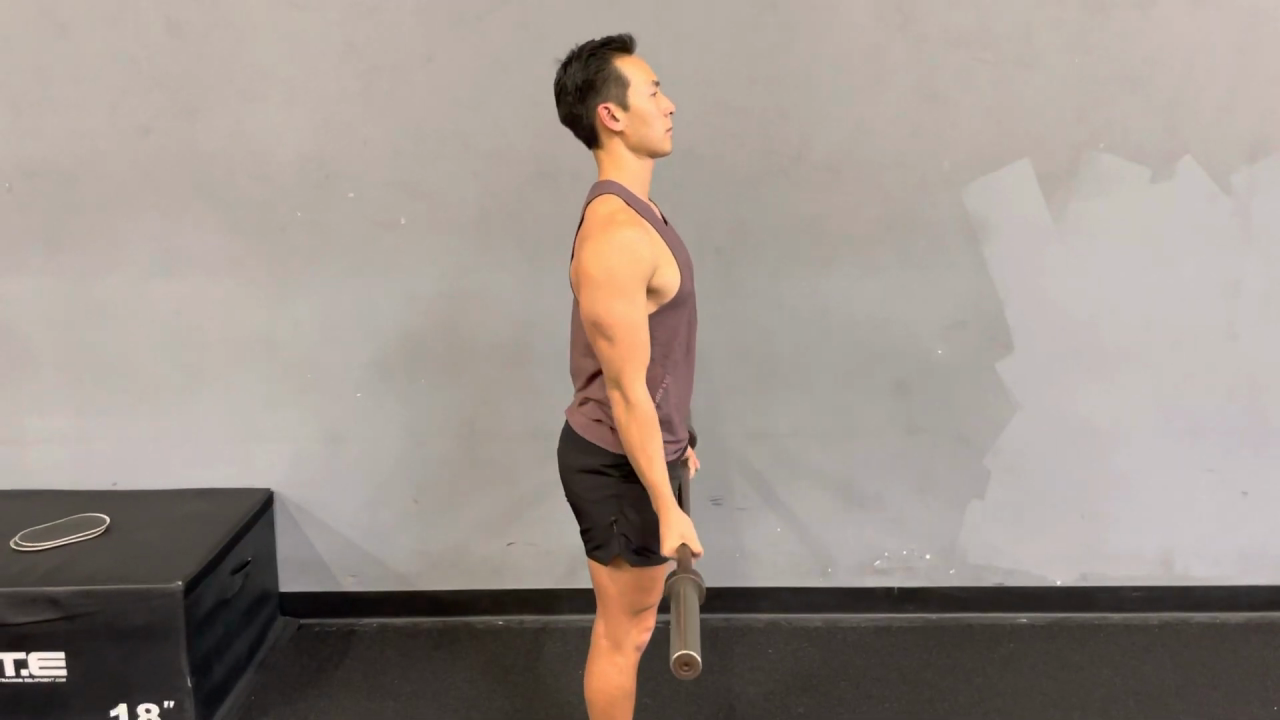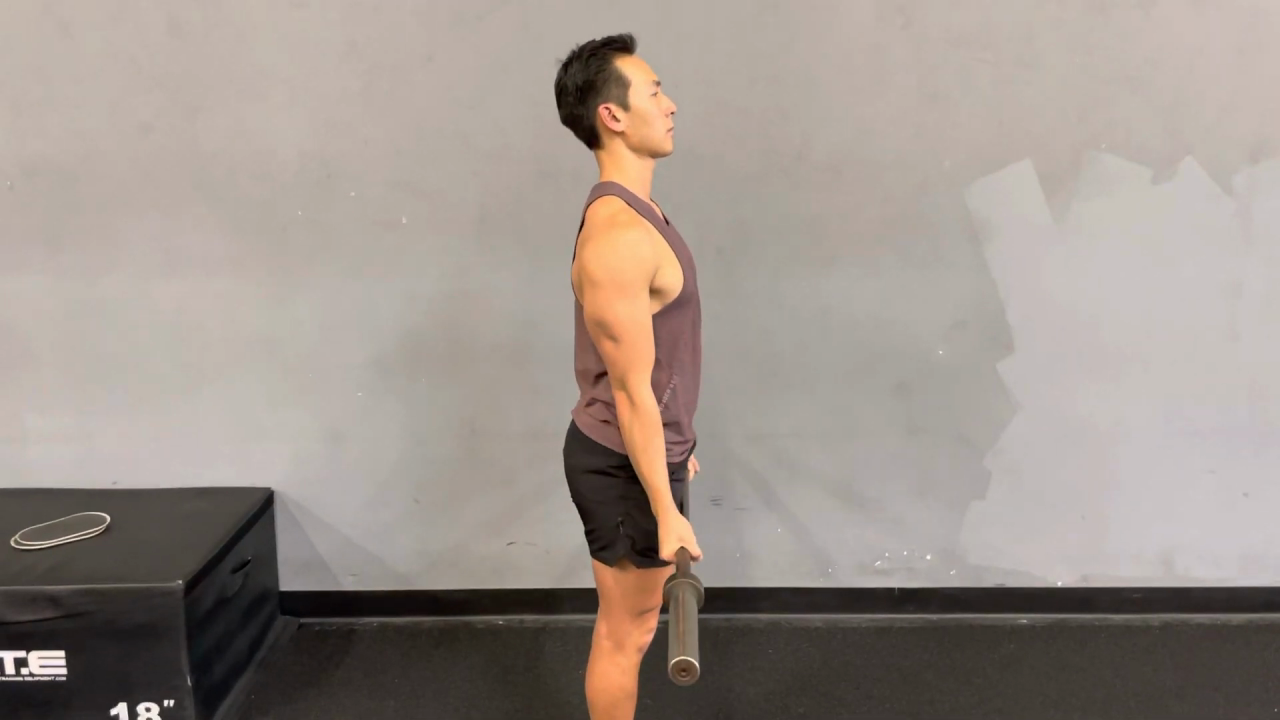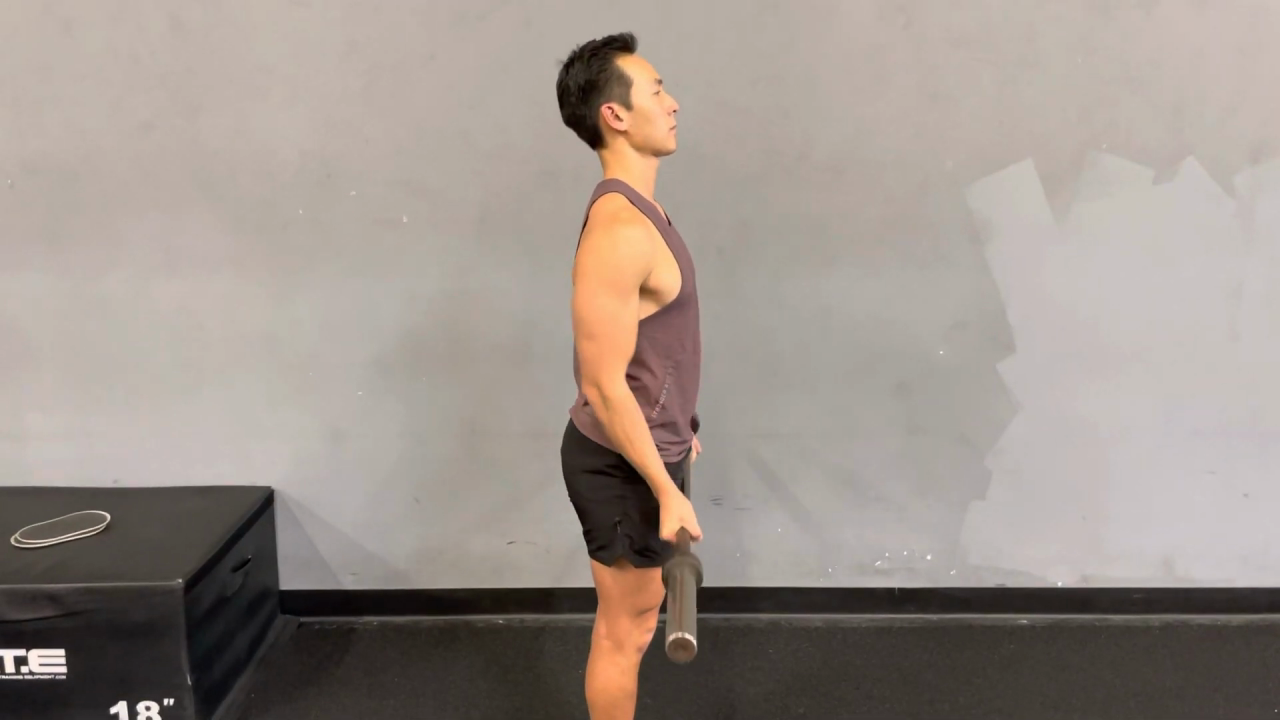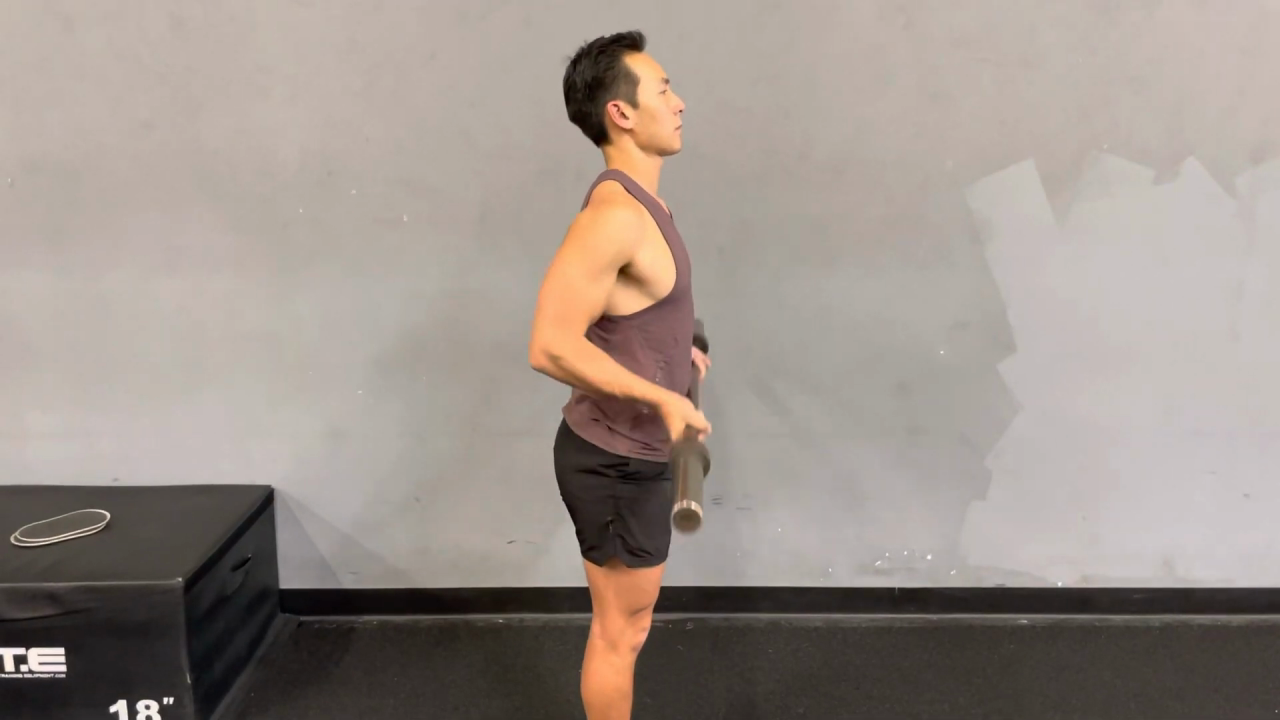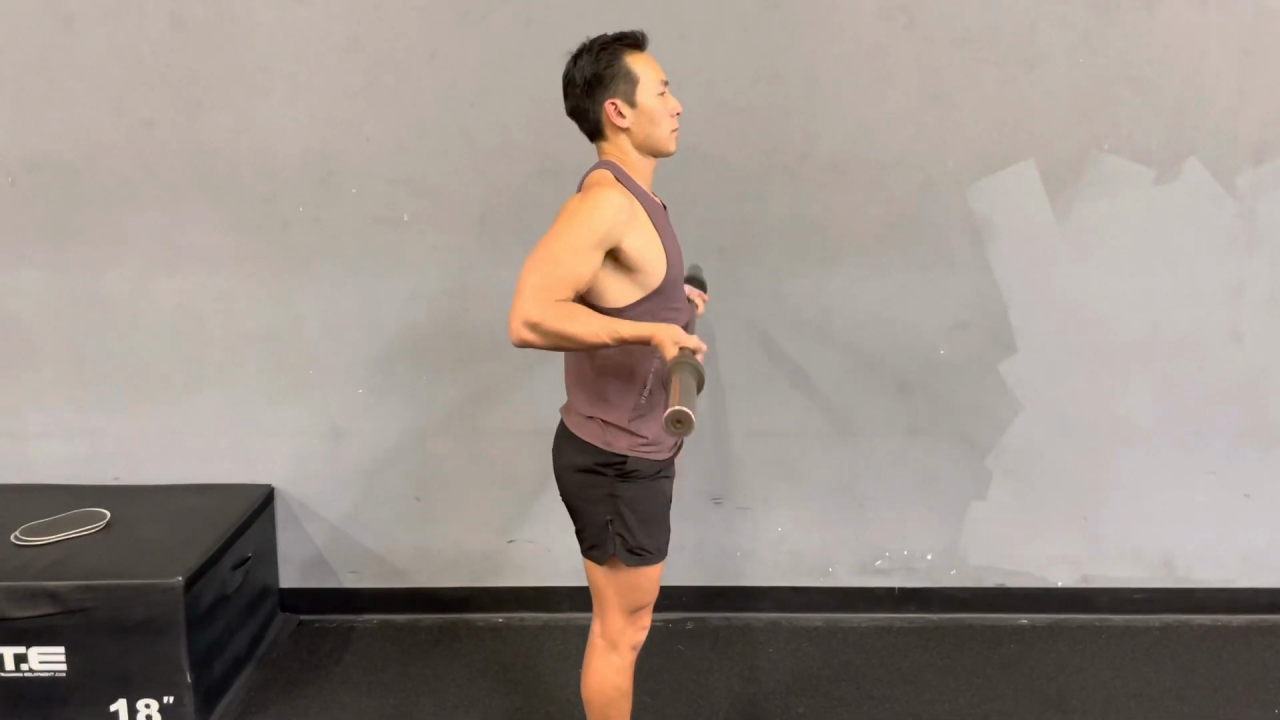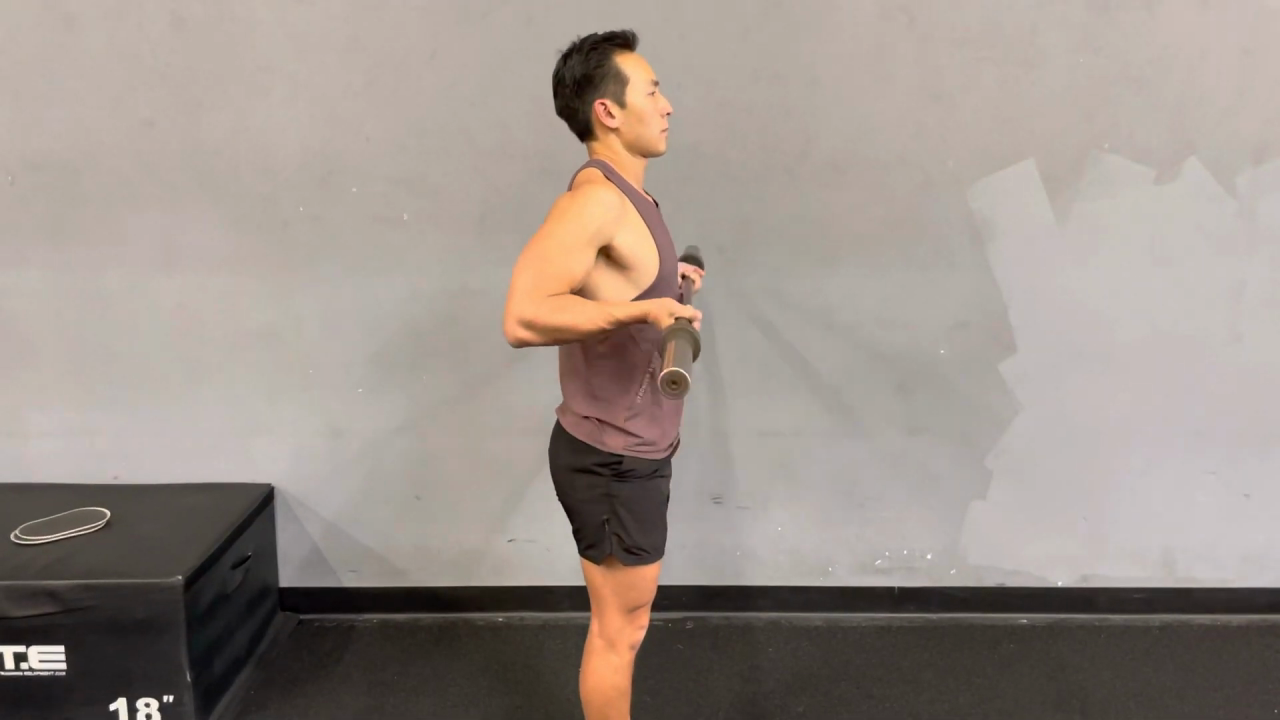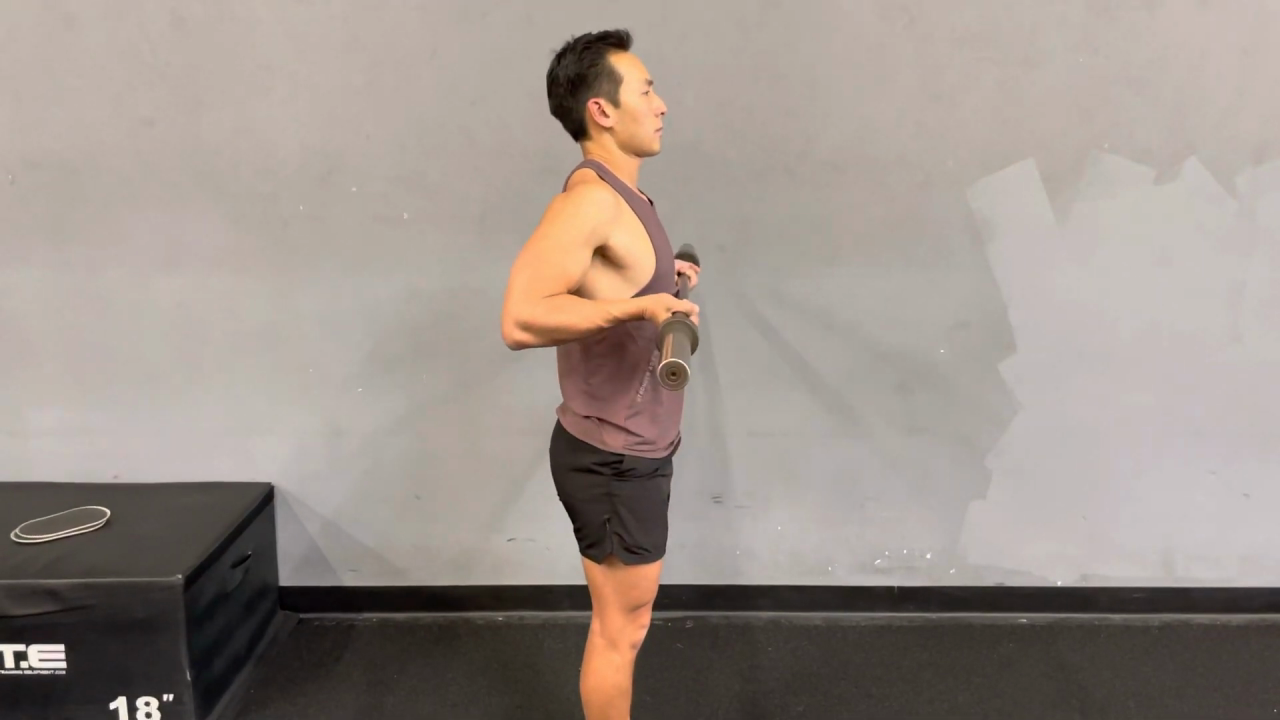
dt=0.3s
person 1, frame 1
left shoulder: (632, 211)
right shoulder: (617, 233)
right elbow: (626, 390)
left wrist: (676, 442)
right wrist: (668, 508)
left hip: (635, 453)
right hip: (620, 464)
left knee: (626, 625)
right knee: (625, 631)
person 1, frame 2
left shoulder: (634, 212)
right shoulder: (619, 236)
right elbow: (631, 390)
left wrist: (676, 452)
right wrist: (667, 511)
left hip: (641, 453)
right hip: (625, 465)
left knee: (626, 626)
right knee: (627, 633)
person 1, frame 3
left shoulder: (634, 211)
right shoulder: (619, 231)
right elbow: (605, 384)
left wrist: (678, 429)
right wrist: (665, 493)
left hip: (641, 452)
right hip: (623, 466)
left knee: (628, 625)
right knee: (626, 632)
person 1, frame 4
left shoulder: (636, 203)
right shoulder: (615, 214)
right elbow: (551, 345)
left wrist: (677, 351)
right wrist: (663, 398)
left hip: (630, 452)
right hip: (616, 461)
left knee: (624, 624)
right knee: (621, 630)
person 1, frame 5
left shoulder: (632, 196)
right shoulder: (607, 198)
right elbow: (530, 317)
left wrist: (673, 295)
right wrist: (649, 332)
left hip: (631, 449)
right hip: (614, 458)
left knee: (624, 624)
right knee: (620, 630)
person 1, frame 6
left shoulder: (625, 195)
right shoulder: (597, 198)
right elbow: (524, 315)
left wrist: (667, 278)
right wrist: (643, 310)
left hip: (631, 449)
right hip: (610, 458)
left knee: (622, 624)
right knee: (618, 630)
person 1, frame 7
left shoulder: (619, 194)
right shoulder: (592, 198)
right elbow: (522, 317)
left wrist: (663, 274)
right wrist: (639, 306)
left hip: (633, 448)
right hip: (612, 457)
left knee: (623, 622)
right knee: (620, 629)
